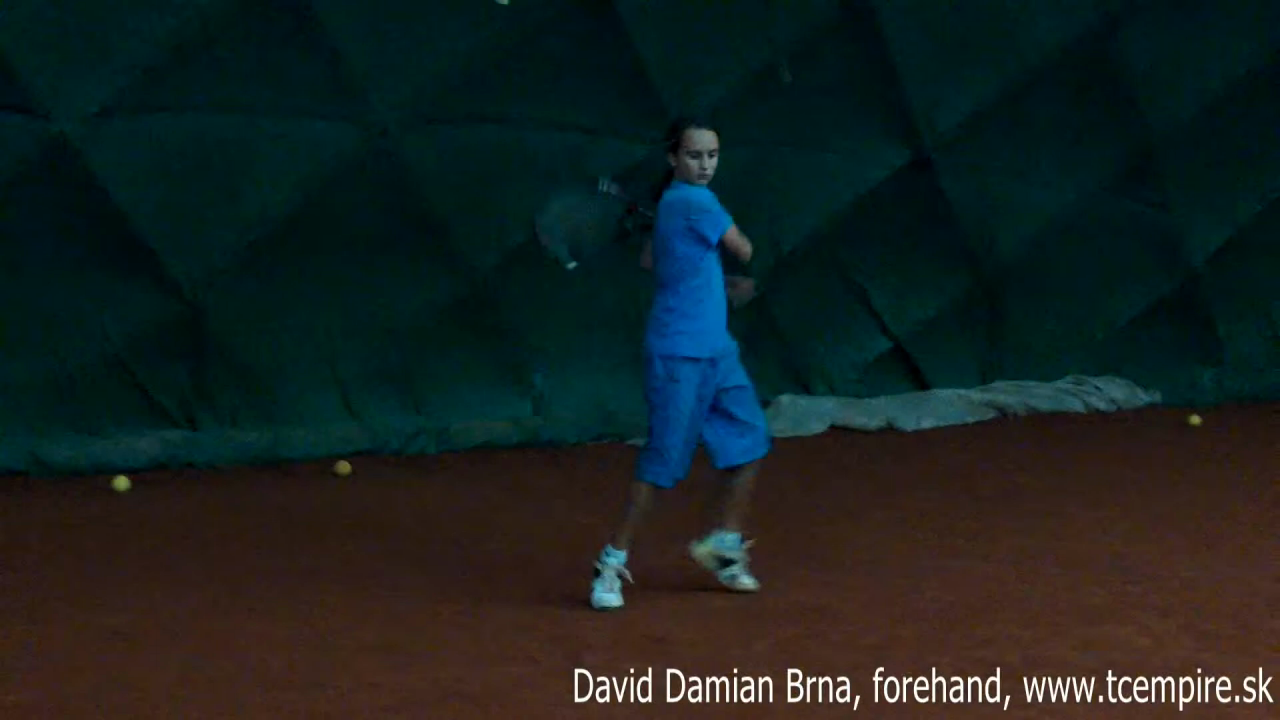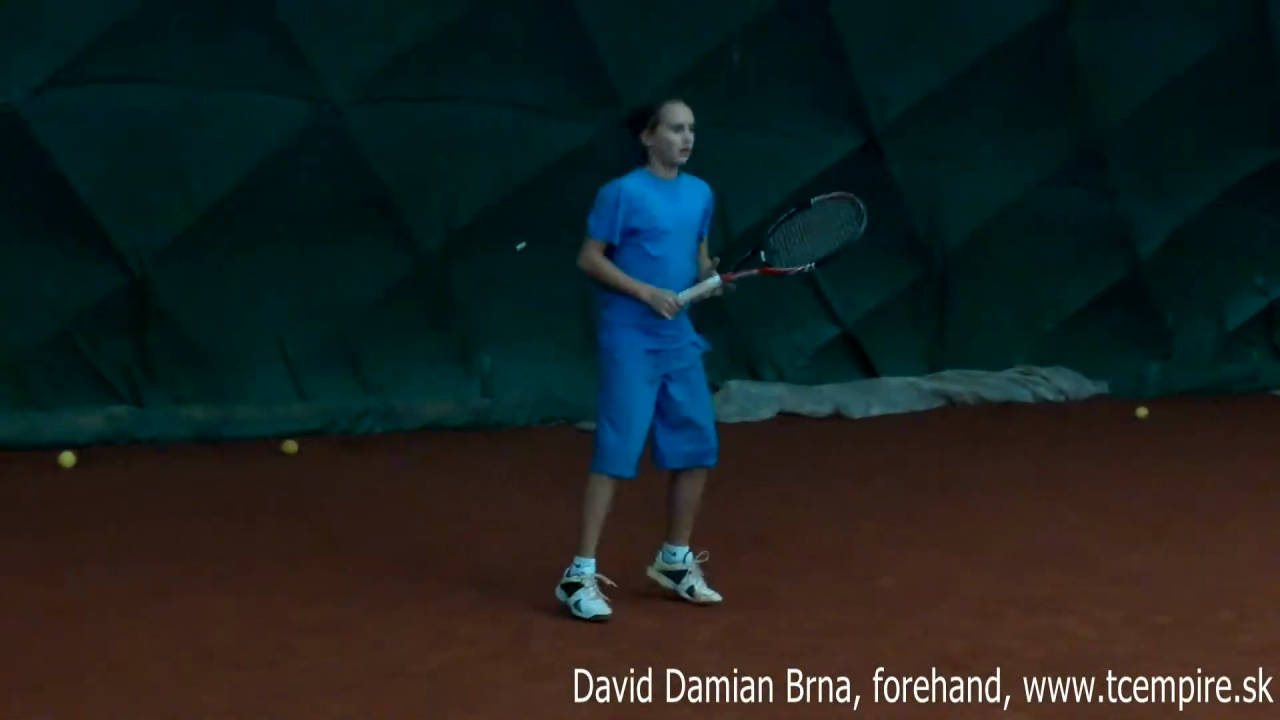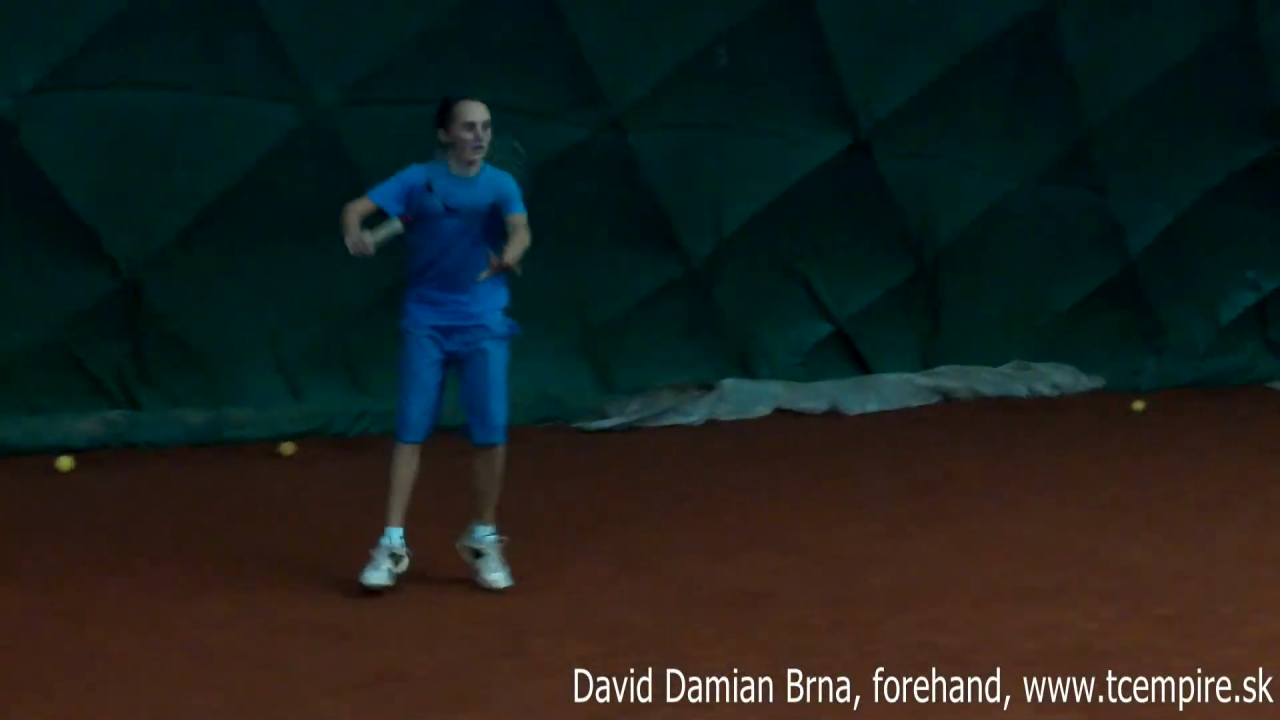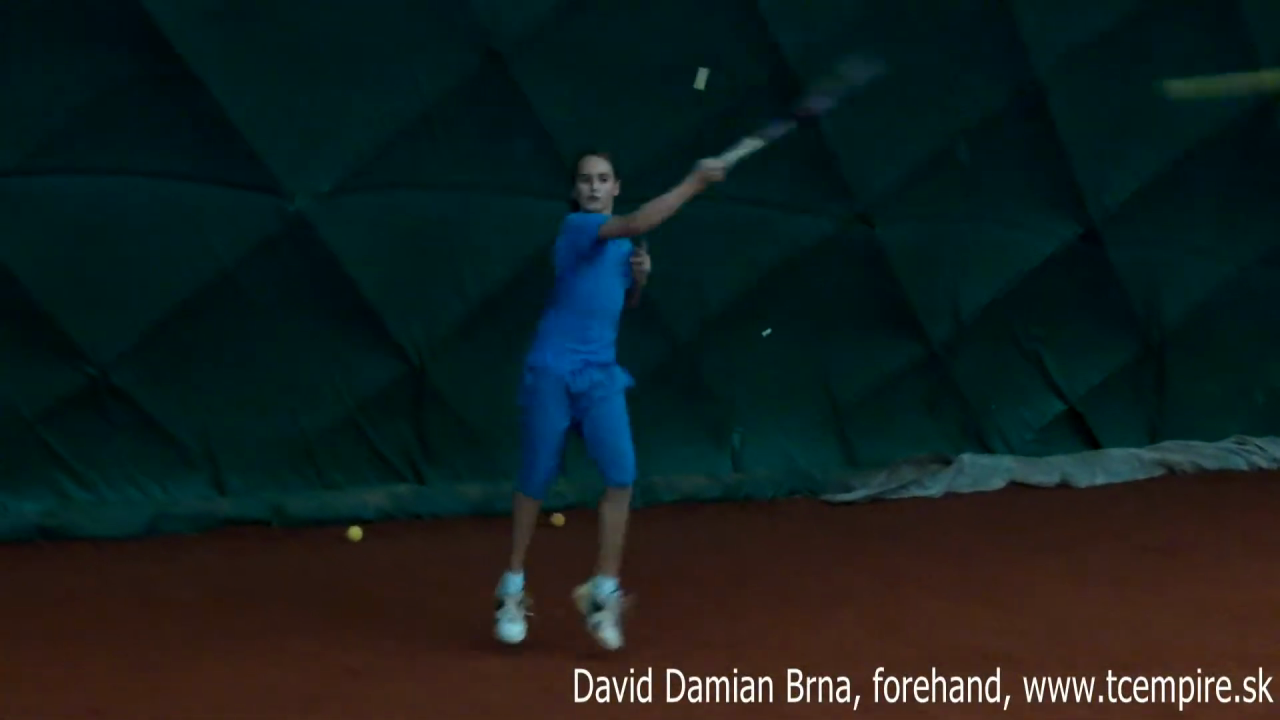
dt=1s
person 1, frame 1
left shoulder: (678, 201)
right shoulder: (694, 201)
left elbow: (650, 260)
right elbow: (743, 249)
left hip: (716, 349)
right hip: (680, 353)
left knee: (748, 444)
right knee: (664, 459)
left ankle: (724, 545)
right ankle: (612, 559)
person 1, frame 2
left shoulder: (700, 193)
right shoulder: (622, 191)
right elbow: (588, 258)
left wrist: (710, 276)
right wrist: (646, 291)
left hip: (679, 339)
right hip: (627, 339)
left knee: (698, 448)
right knee: (617, 452)
left ankle: (674, 561)
right ankle: (582, 573)
person 1, frame 3
left shoulder: (501, 183)
right shoulder: (420, 179)
left elbow: (520, 231)
right elbow: (360, 206)
left wrist: (507, 257)
right wrist: (353, 231)
left hip: (483, 321)
right hip: (426, 318)
left knee: (489, 431)
right knee: (412, 427)
left ankle: (481, 539)
right ankle: (391, 543)
person 1, frame 4
left shoulder: (620, 239)
right shoulder: (576, 227)
right elbow: (634, 224)
left wrist: (639, 271)
right wrist: (691, 184)
left hip: (601, 372)
right hip: (553, 369)
left knee: (620, 476)
right knee: (536, 478)
left ankle: (602, 593)
right ankle: (512, 588)
